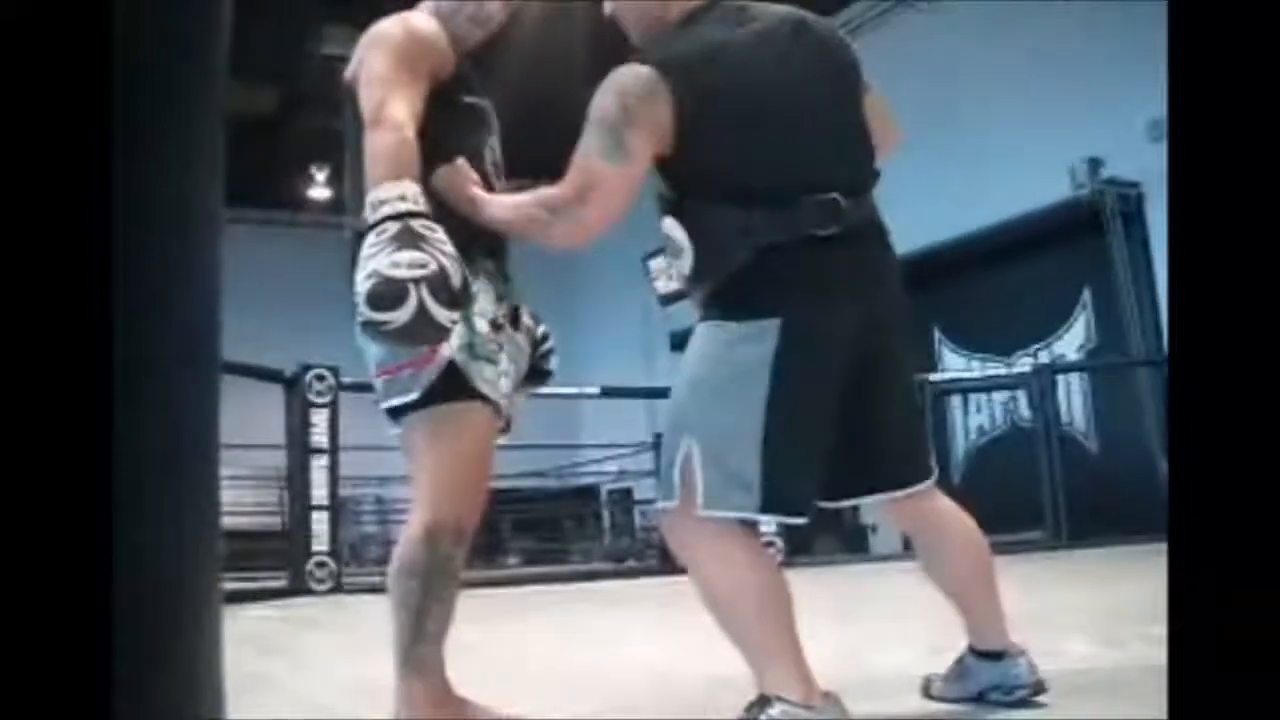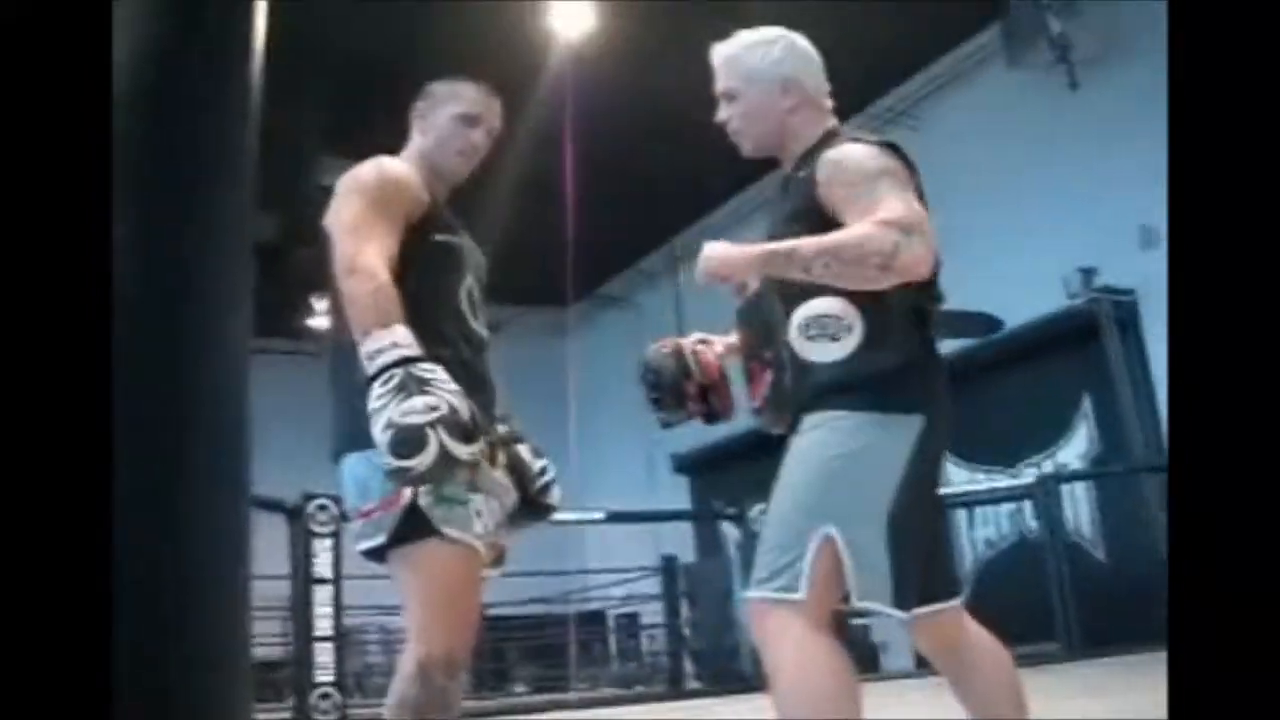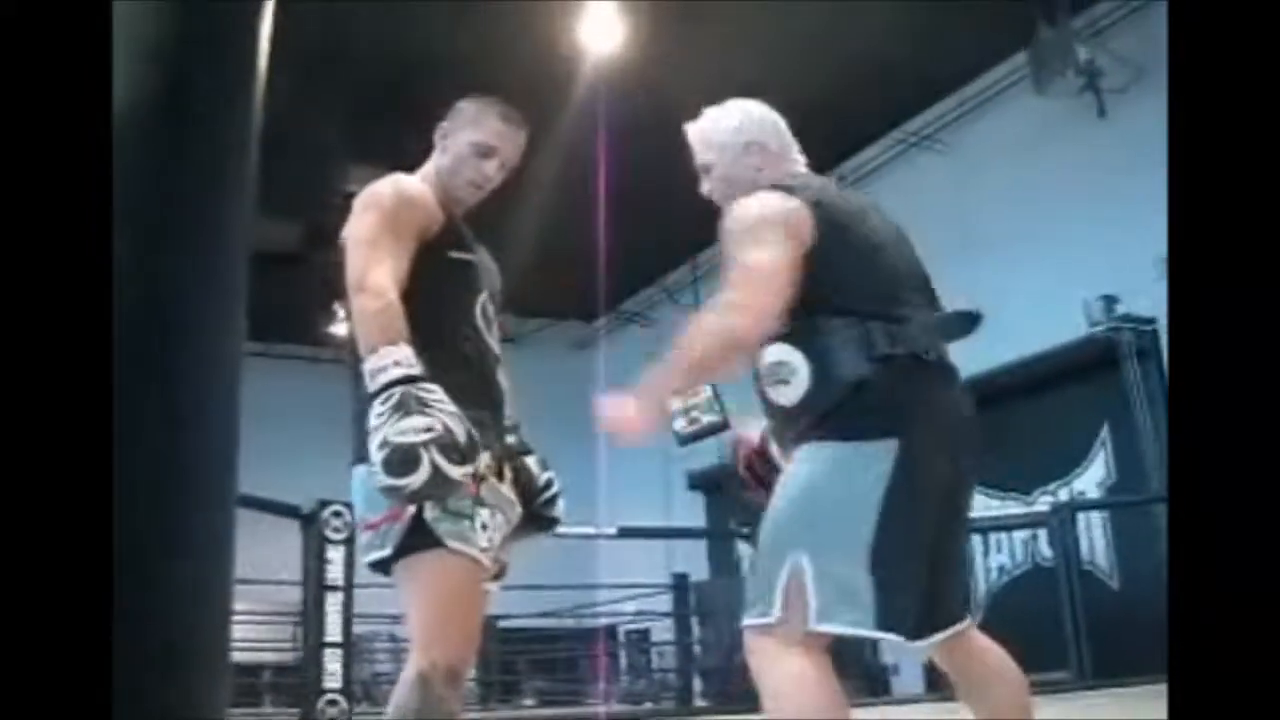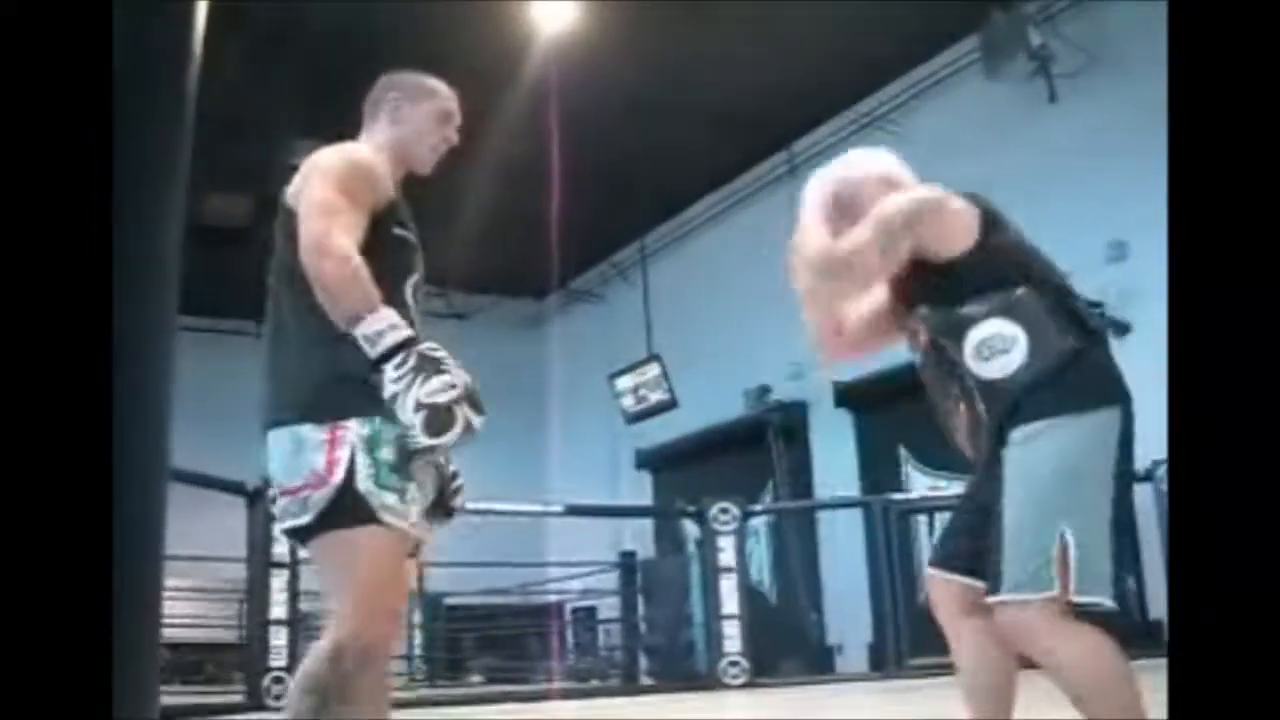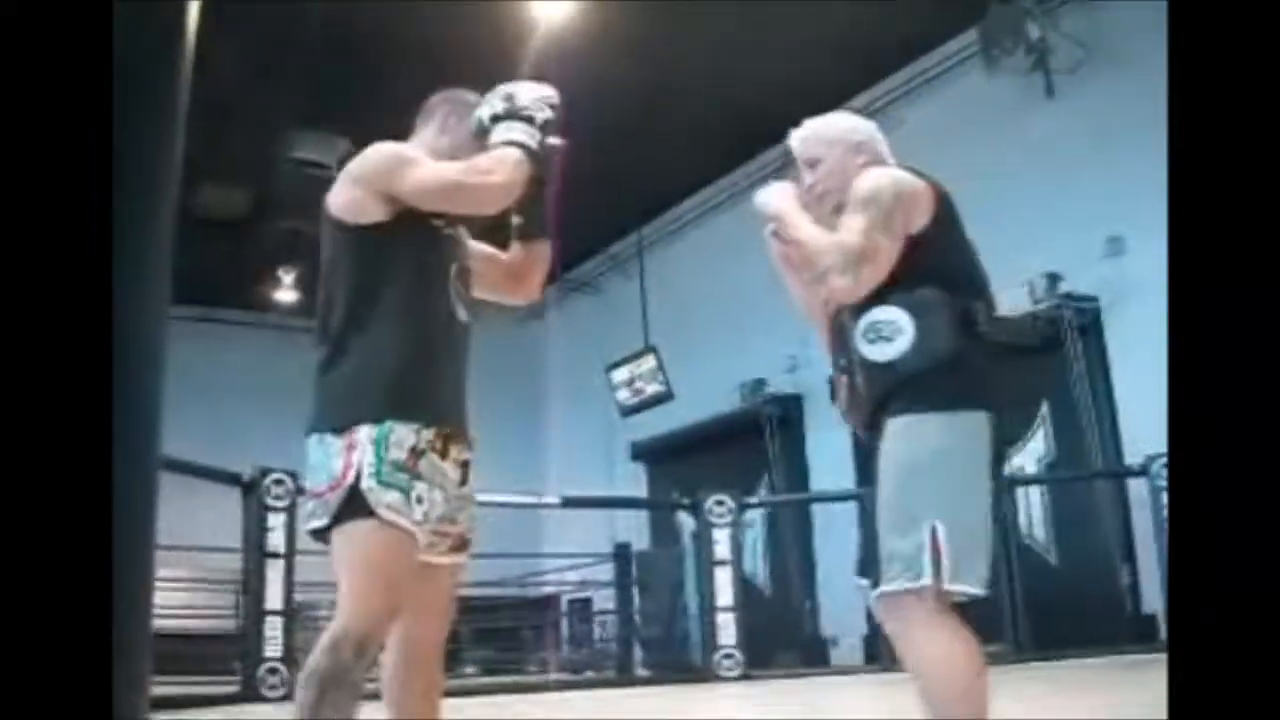
dt=1s
person 1, frame 1
left shoulder: (458, 75)
right elbow: (388, 126)
left wrist: (504, 308)
right wrist: (400, 224)
left hip: (466, 291)
right hip: (424, 288)
left knee: (453, 504)
right knee: (449, 501)
person 1, frame 2
left shoulder: (448, 230)
right shoulder: (382, 182)
right elbow: (362, 274)
left wrist: (502, 440)
right wrist: (400, 374)
left hip: (456, 440)
right hip: (407, 432)
left knee: (448, 644)
right knee: (440, 643)
person 1, frame 3
left shoulder: (468, 249)
right shoulder: (398, 199)
right elbow: (371, 293)
left wrist: (513, 449)
right wrist: (402, 397)
left hip: (469, 455)
right hip: (424, 447)
left knee: (450, 656)
right knee: (441, 654)
person 1, frame 4
left shoulder: (386, 207)
right shoulder: (348, 164)
right elbow: (328, 254)
right wrist: (405, 353)
left hip: (371, 423)
right hip: (337, 417)
left knee: (375, 633)
right knee: (358, 630)
person 1, frame 5
left shoulder: (444, 233)
right shoulder: (382, 164)
left elbow: (522, 283)
right elbow: (488, 186)
left wrist: (535, 202)
right wrist: (519, 131)
left hip: (435, 432)
right hip: (375, 425)
left knee: (425, 625)
right knee: (365, 619)
person 2, frame 1
left shoulder: (645, 86)
left elbow: (572, 219)
right elbow: (879, 141)
left wrist: (476, 198)
left hip: (768, 306)
right hip: (867, 283)
left knee: (696, 518)
right knee: (908, 490)
right ankle: (997, 659)
person 2, frame 2
left shoulder: (849, 163)
right shoulder: (805, 182)
left elbow: (905, 249)
left wrist: (754, 257)
right wrist: (736, 346)
left hip: (869, 411)
right hip: (849, 413)
left knee: (783, 609)
right knee: (935, 617)
person 2, frame 3
left shoulder: (763, 212)
right shoulder: (858, 216)
left elbow: (744, 319)
left wrist: (646, 399)
right wrist: (787, 428)
left hip: (862, 435)
right hip: (929, 424)
left knee: (780, 636)
right knee: (944, 633)
person 2, frame 4
left shoulder: (924, 207)
right shoulder: (910, 274)
left elbow: (828, 274)
right elbow: (836, 344)
left wrist: (816, 203)
right wrist: (821, 233)
left hip: (1058, 412)
right hip: (1016, 428)
left knee: (1031, 610)
right knee: (953, 590)
person 2, frame 5
left shoulder: (887, 186)
right shoulder: (873, 223)
left elbow: (847, 278)
right elbow: (842, 326)
left wrist: (786, 210)
right wrist: (788, 257)
left hip: (935, 409)
right hip: (916, 414)
left knee: (912, 603)
right knee: (910, 603)
